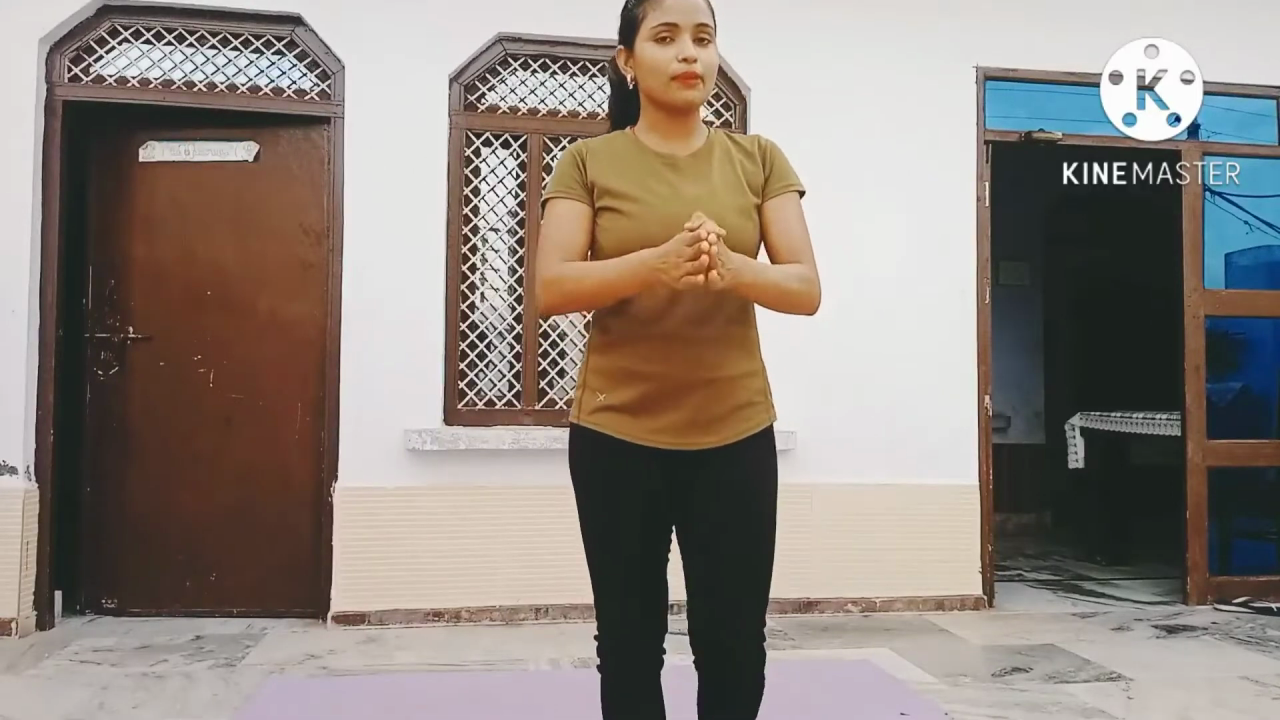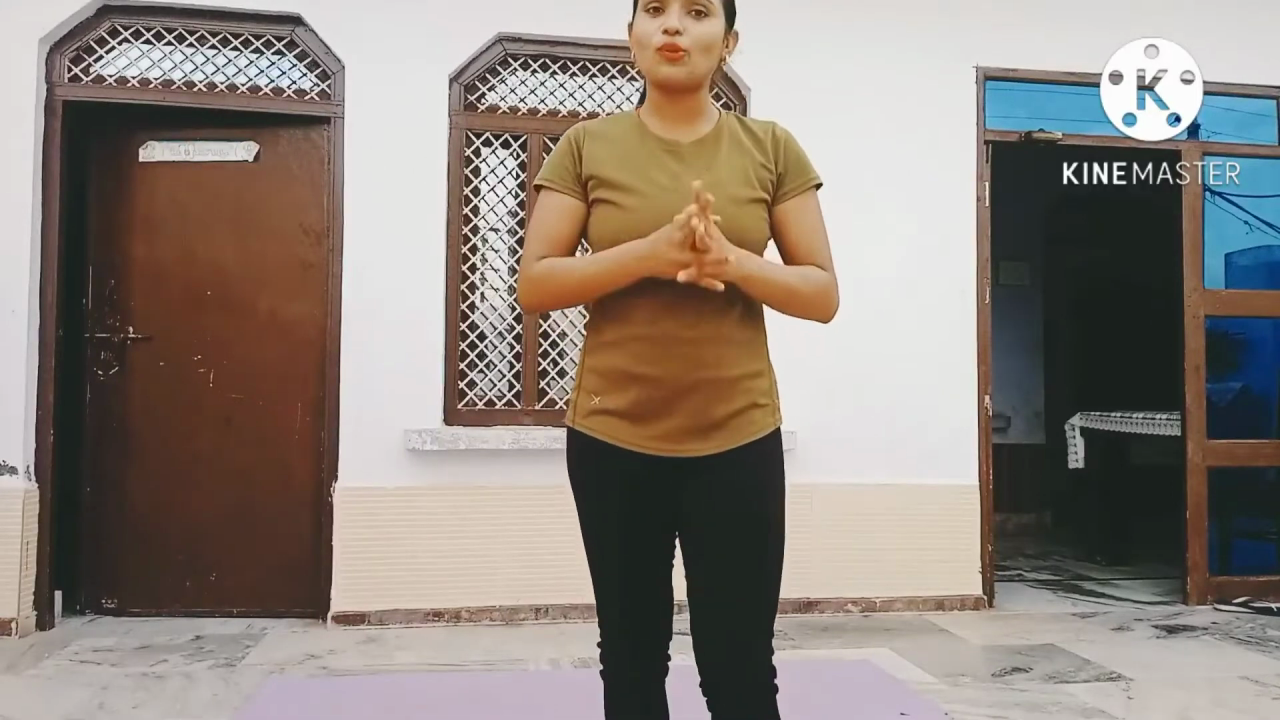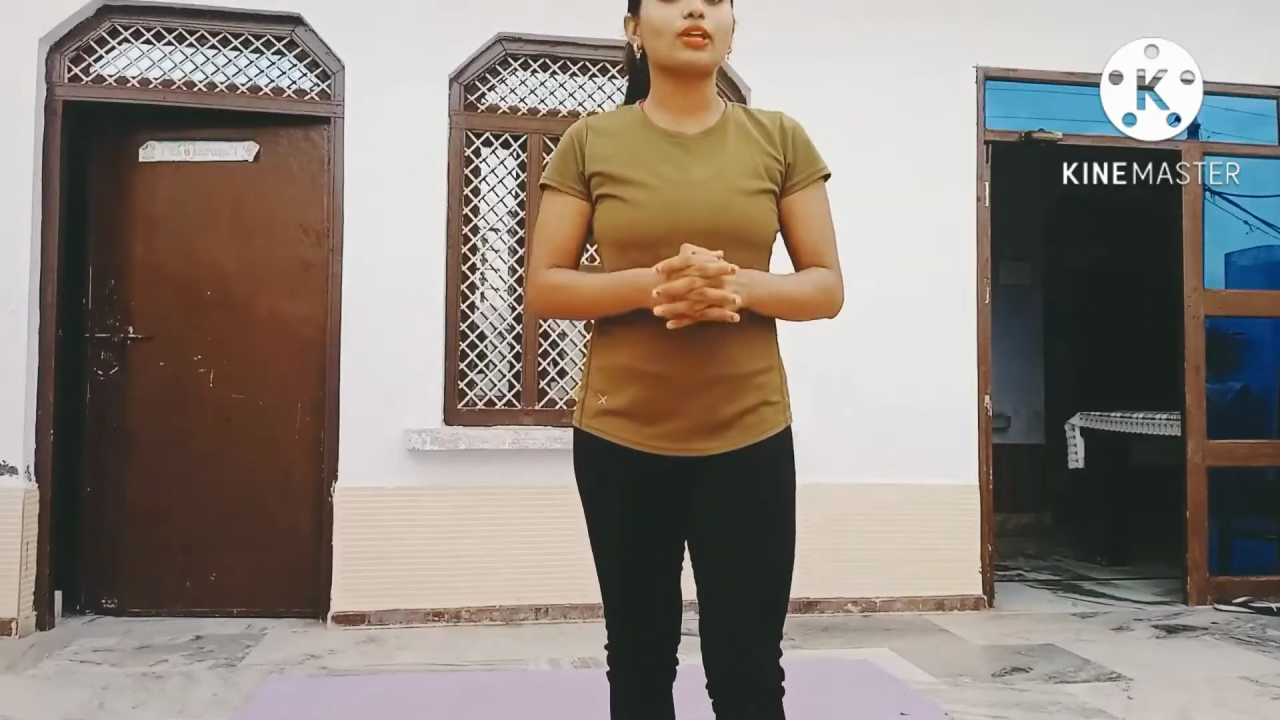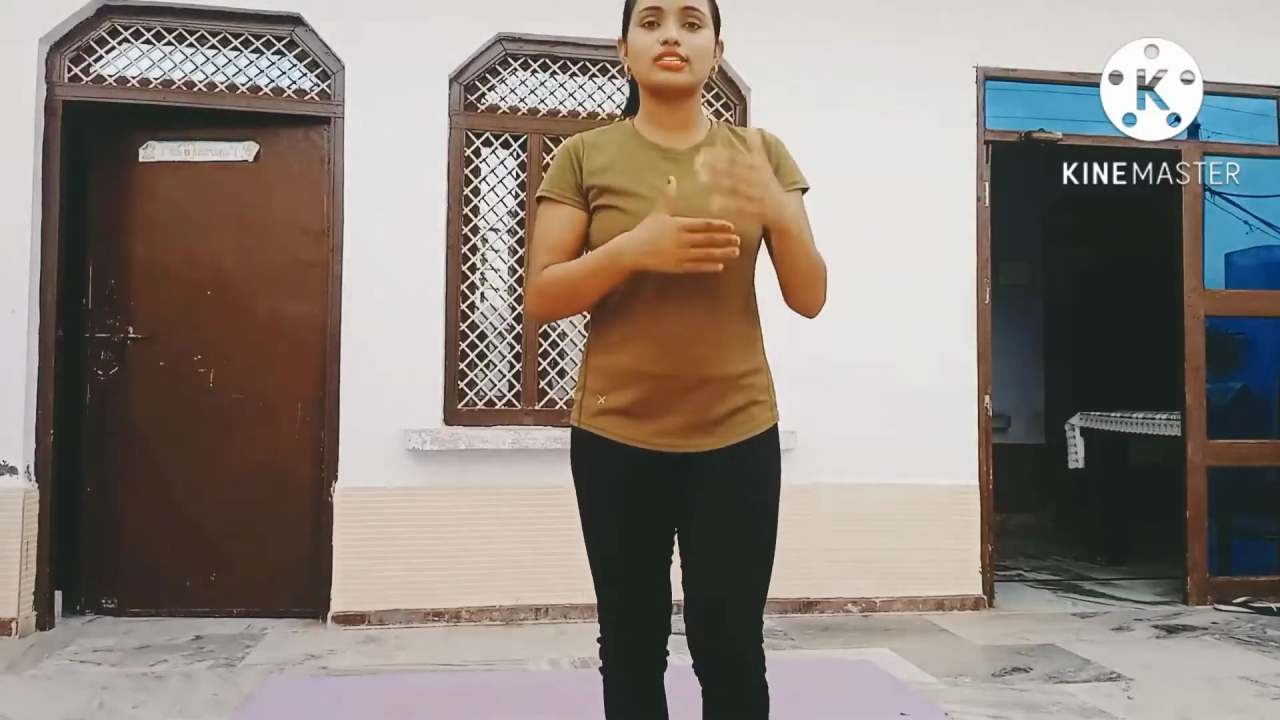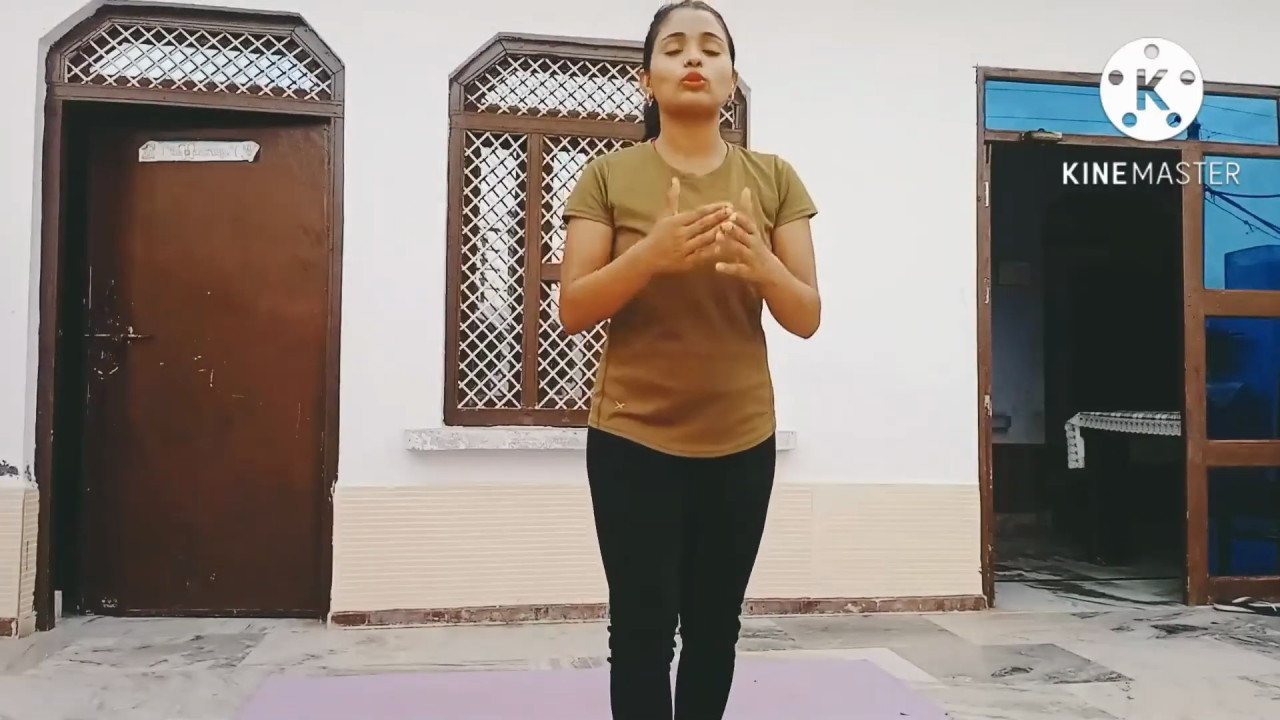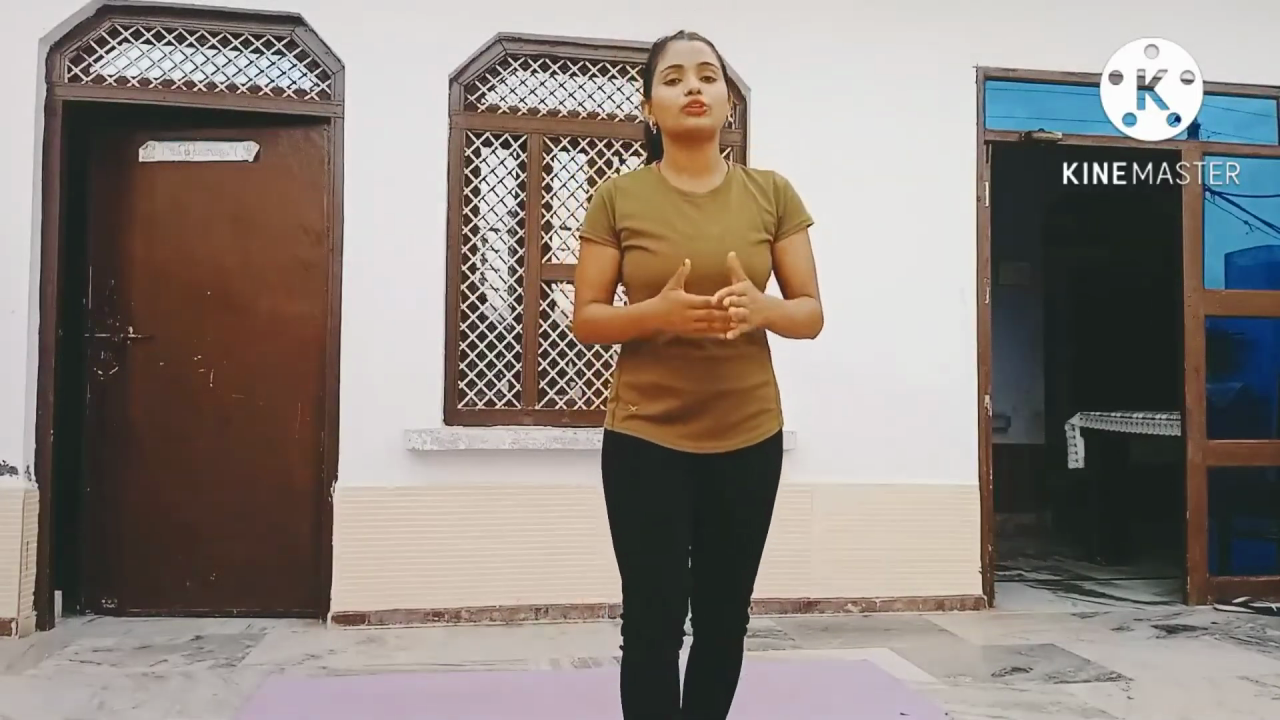
dt=0.5s
person 1, frame 1
left shoulder: (759, 159)
right shoulder: (588, 162)
left elbow: (807, 289)
right elbow: (549, 289)
left wrist: (729, 267)
right wrist: (658, 262)
left hip: (736, 436)
right hip: (617, 436)
left knee: (733, 648)
right knee: (630, 645)
person 1, frame 2
left shoulder: (772, 148)
right shoulder: (587, 146)
left elbow: (823, 292)
right elbow: (534, 283)
left wrist: (731, 260)
right wrist: (651, 252)
left hip: (738, 439)
right hip: (613, 437)
right knee: (632, 655)
person 1, frame 3
left shoulder: (779, 139)
right shoulder: (589, 142)
left elbow: (827, 289)
right elbow: (542, 290)
left wrist: (742, 287)
right wrist: (649, 285)
left hip: (749, 438)
right hip: (620, 438)
right knee: (638, 658)
person 1, frame 4
left shoulder: (762, 155)
right shoulder: (584, 157)
left elbow: (811, 298)
right elbow: (540, 299)
left wrist: (777, 216)
right wrist: (633, 250)
left hip: (737, 432)
right hip: (618, 434)
left knee: (731, 649)
right knee: (632, 643)
person 1, frame 5
left shoulder: (774, 178)
right shoulder: (607, 176)
left elbow: (807, 318)
right elbow: (572, 310)
left wrist: (762, 263)
right wrist: (650, 253)
left hip: (741, 439)
right hip: (633, 437)
left knee: (714, 628)
right knee: (641, 631)
person 1, frame 6
left shoulder: (771, 193)
right shoulder: (616, 198)
left elbow: (811, 313)
right elbow: (584, 319)
left wrist: (763, 309)
right wrist: (657, 312)
left hip: (748, 438)
right hip: (644, 439)
left knee: (723, 618)
right knee: (652, 622)
